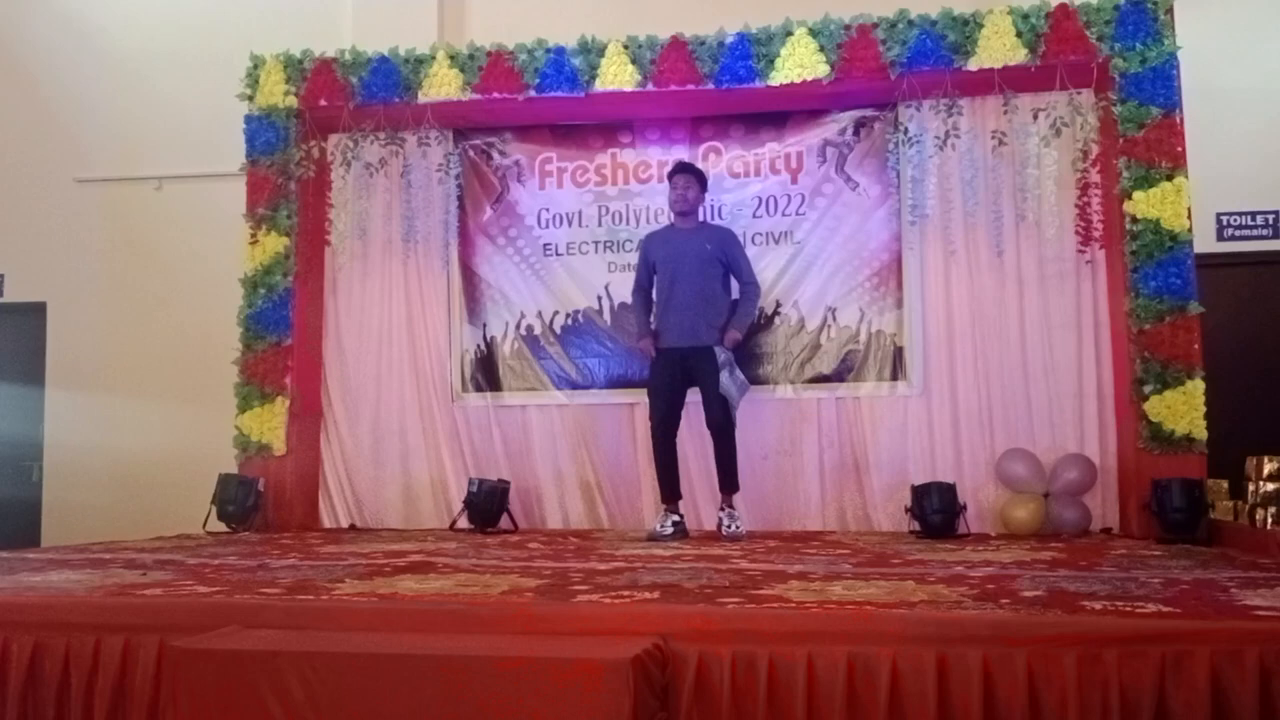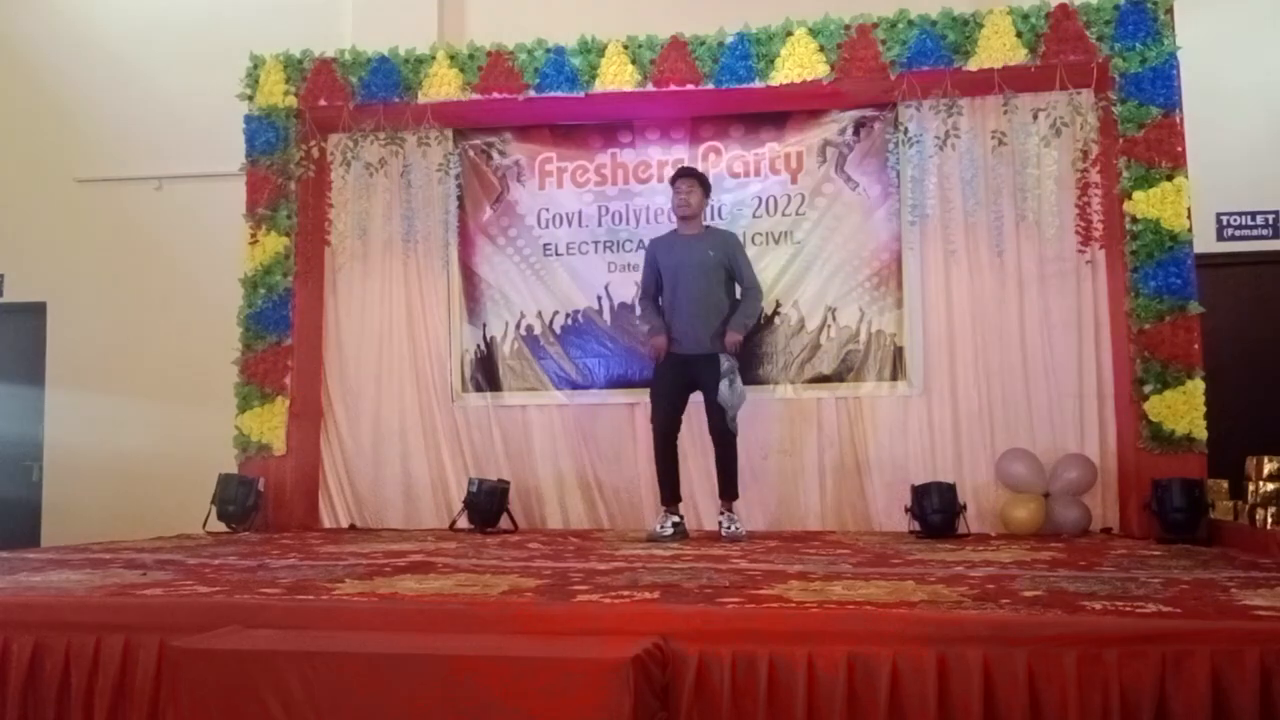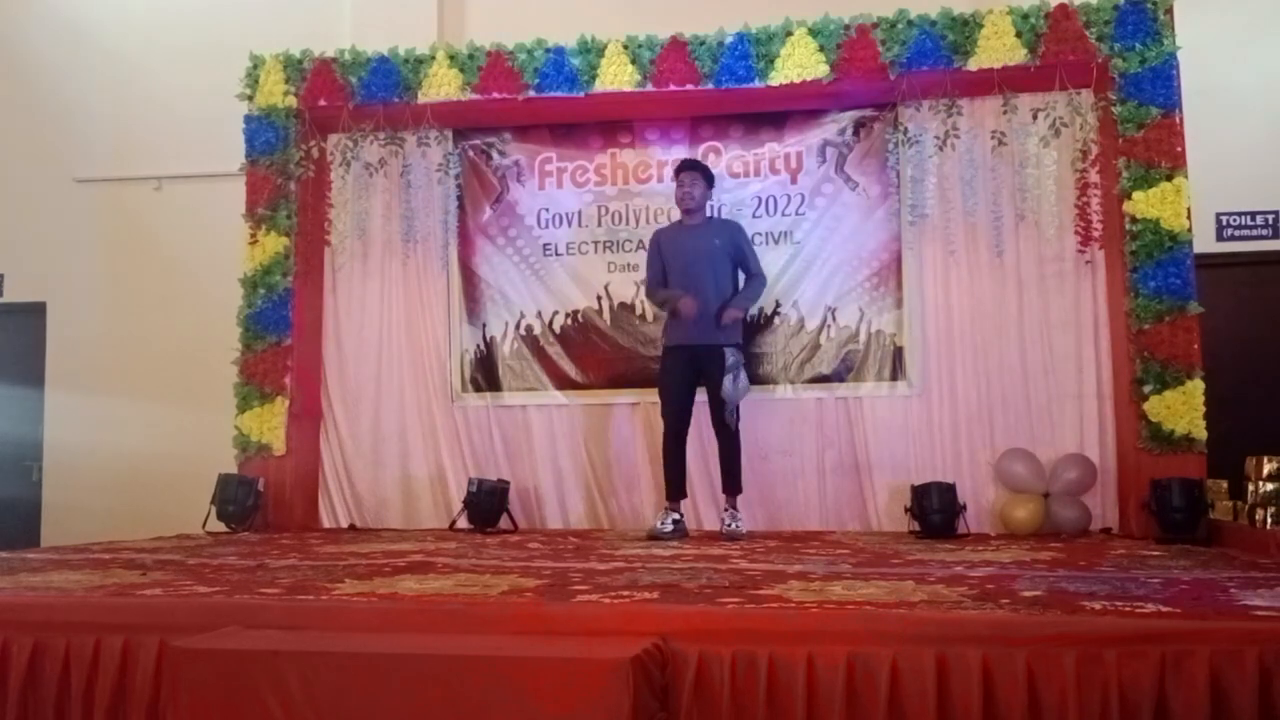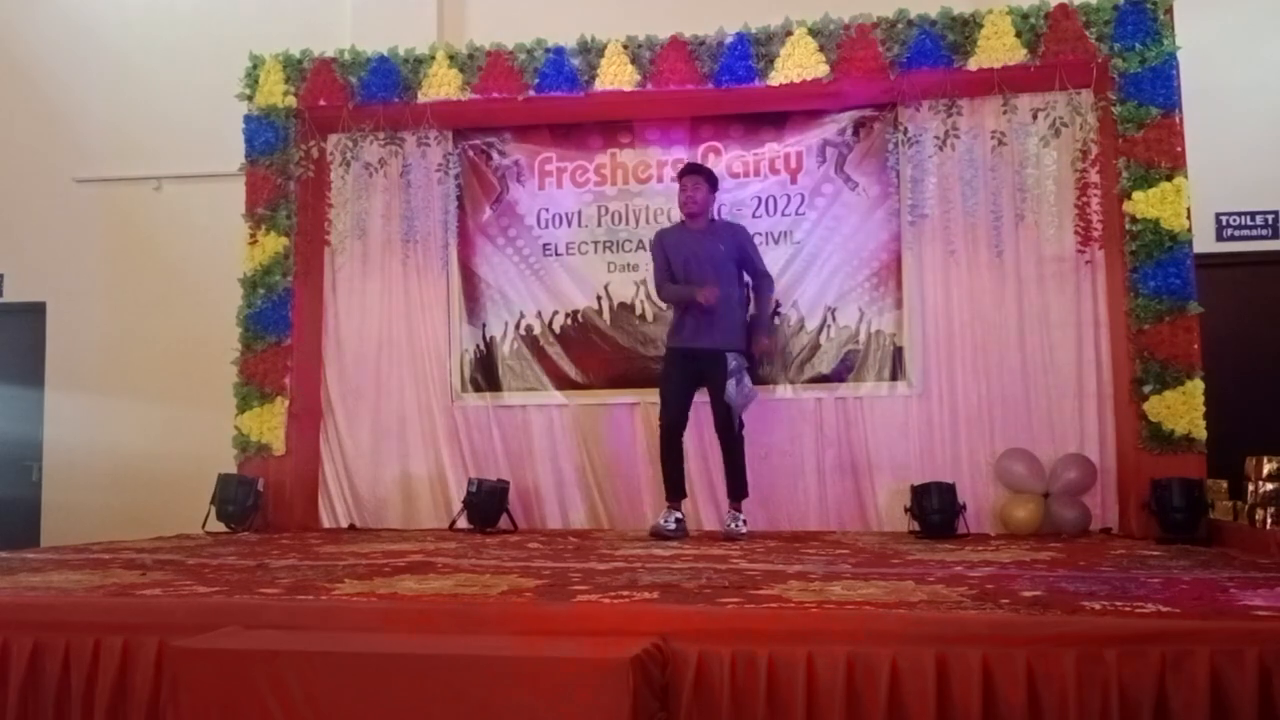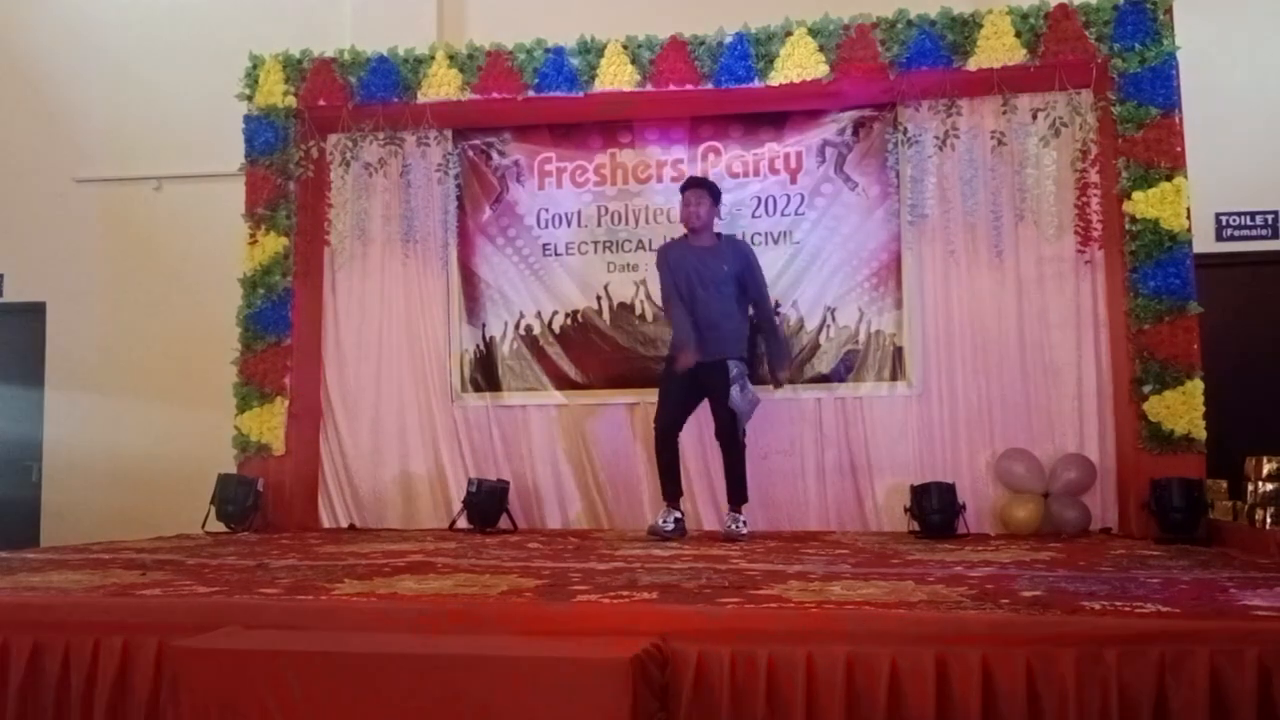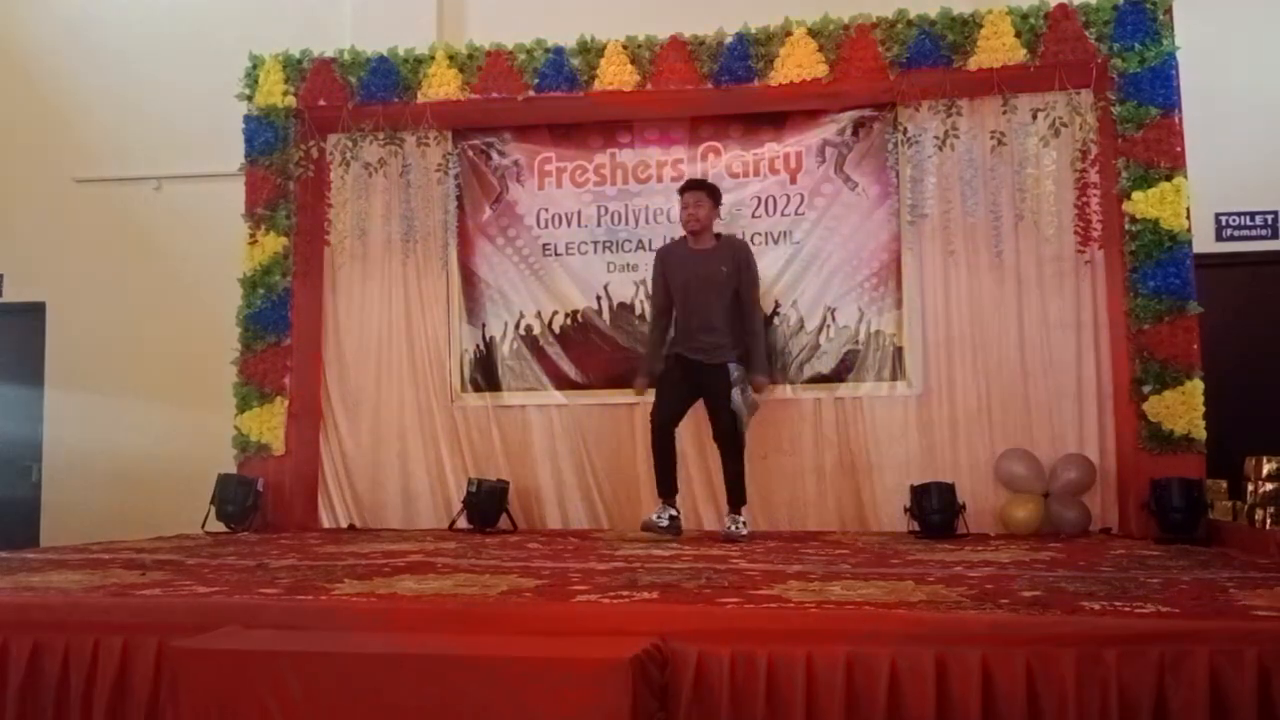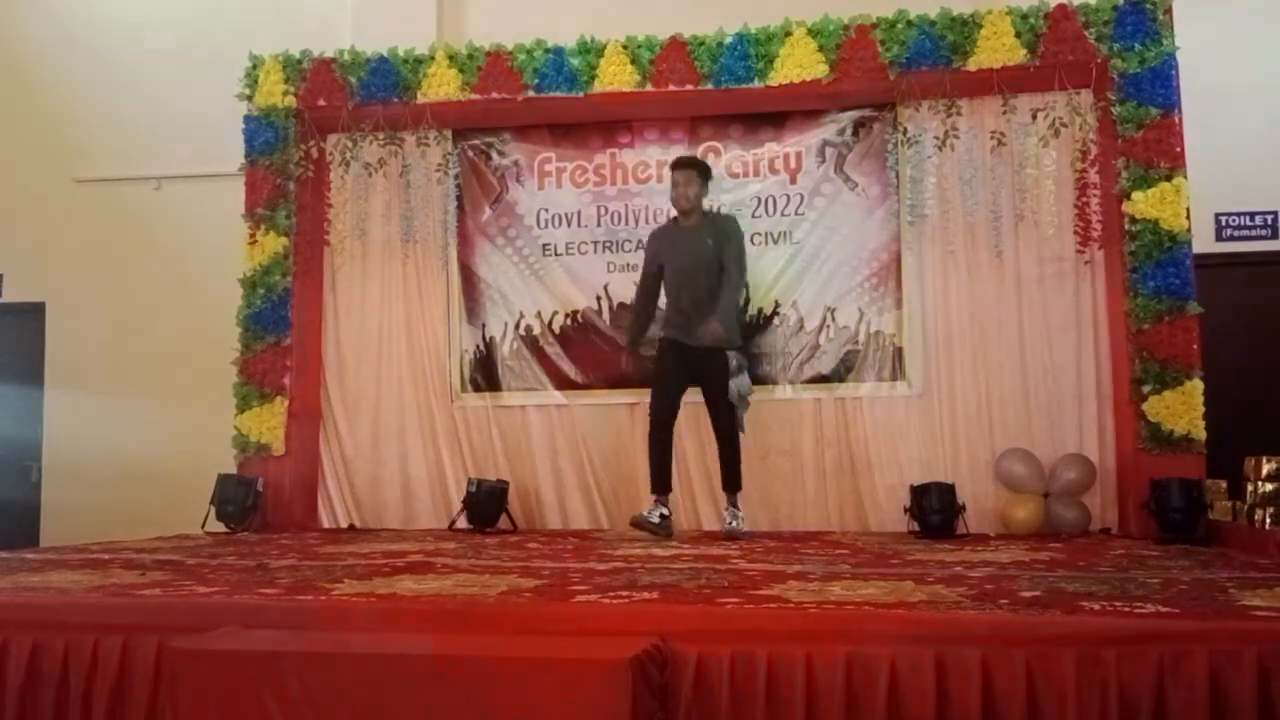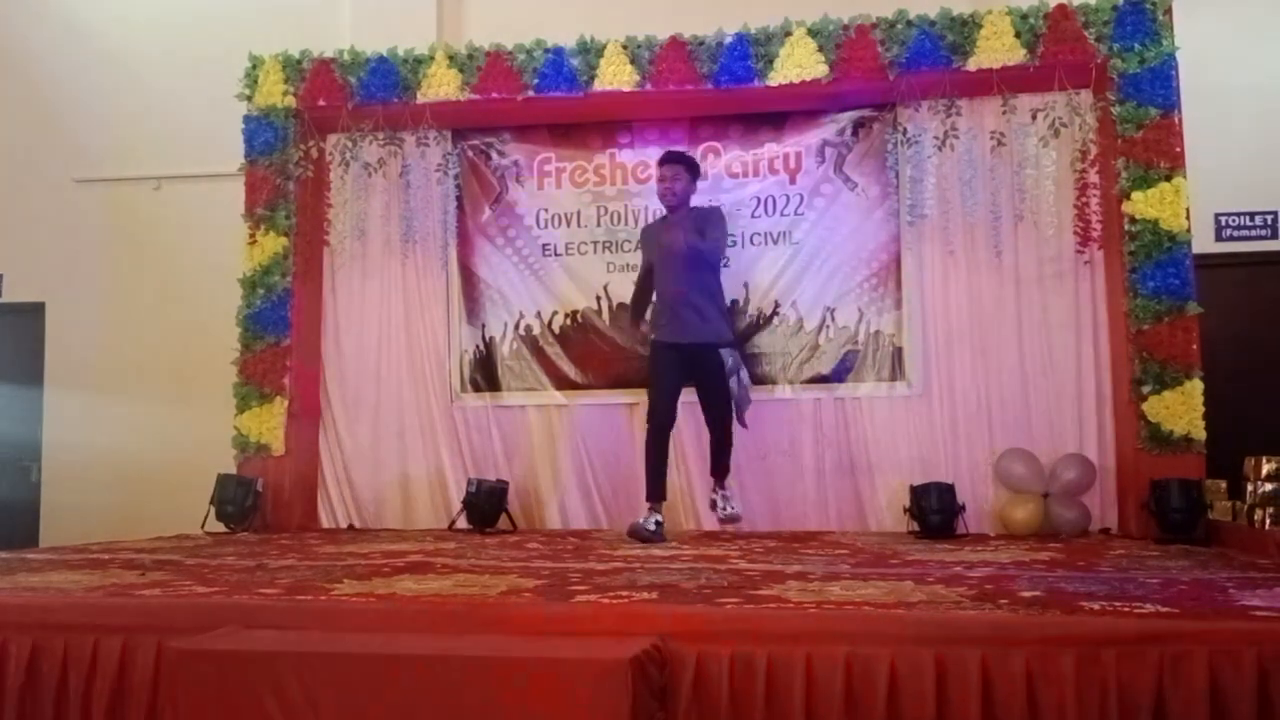
dt=0.1s
person 1, frame 1
left shoulder: (722, 237)
right shoulder: (653, 242)
left elbow: (750, 286)
right elbow: (640, 292)
left wrist: (739, 325)
right wrist: (643, 331)
left hip: (711, 347)
right hip: (667, 349)
left knee: (721, 423)
right knee: (662, 426)
left ankle: (728, 508)
right ankle: (671, 512)
person 1, frame 2
left shoulder: (725, 241)
right shoulder: (658, 247)
left elbow: (751, 290)
right elbow: (648, 297)
left wrist: (738, 327)
right wrist: (656, 330)
left hip: (715, 353)
right hip: (672, 355)
left knee: (722, 430)
right knee: (664, 430)
left ankle: (727, 511)
right ankle: (671, 514)
person 1, frame 3
left shoulder: (730, 231)
right shoulder: (662, 239)
left elbow: (756, 277)
right elbow: (653, 288)
left wrist: (738, 306)
right wrist: (676, 299)
left hip: (722, 344)
right hip: (678, 344)
left knee: (725, 423)
right knee: (674, 426)
left ankle: (731, 508)
right ankle: (672, 512)
person 1, frame 4
left shoulder: (735, 234)
right shoulder: (665, 239)
left elbow: (763, 280)
right elbow: (663, 288)
left wrist: (760, 327)
right wrist: (693, 293)
left hip: (725, 347)
right hip: (681, 348)
left knee: (729, 428)
right knee: (670, 423)
left ankle: (735, 510)
right ankle: (674, 510)
person 1, frame 5
left shoulder: (738, 250)
right shoulder: (669, 253)
left elbow: (762, 305)
right elbow: (672, 305)
left wrist: (778, 359)
right wrist: (684, 345)
left hip: (729, 360)
right hip: (687, 358)
left knee: (730, 436)
right knee: (665, 428)
left ankle: (736, 513)
right ankle: (672, 510)
person 1, frame 6
left shoulder: (736, 251)
right shoulder: (667, 256)
left elbow: (750, 311)
right elbow: (660, 314)
left wrist: (758, 367)
right wrist: (647, 368)
left hip: (725, 362)
right hip: (681, 359)
left knee: (729, 437)
right knee: (661, 422)
left ankle: (735, 514)
right ankle: (667, 508)
person 1, frame 7
left shoulder: (724, 226)
right shoulder: (659, 238)
left elbow: (736, 277)
right elbow: (647, 291)
left wrist: (721, 317)
right wrist: (632, 342)
left hip: (718, 344)
right hip: (675, 342)
left knee: (726, 425)
right knee: (660, 416)
left ankle: (731, 506)
right ankle: (660, 508)
person 1, frame 8
left shoulder: (710, 217)
right shoulder: (650, 233)
left elbow: (714, 251)
left wrist: (685, 240)
right wrist: (635, 317)
left hip: (711, 340)
right hip: (667, 342)
left knee: (719, 421)
right knee: (658, 422)
left ankle: (720, 488)
right ankle: (654, 514)
